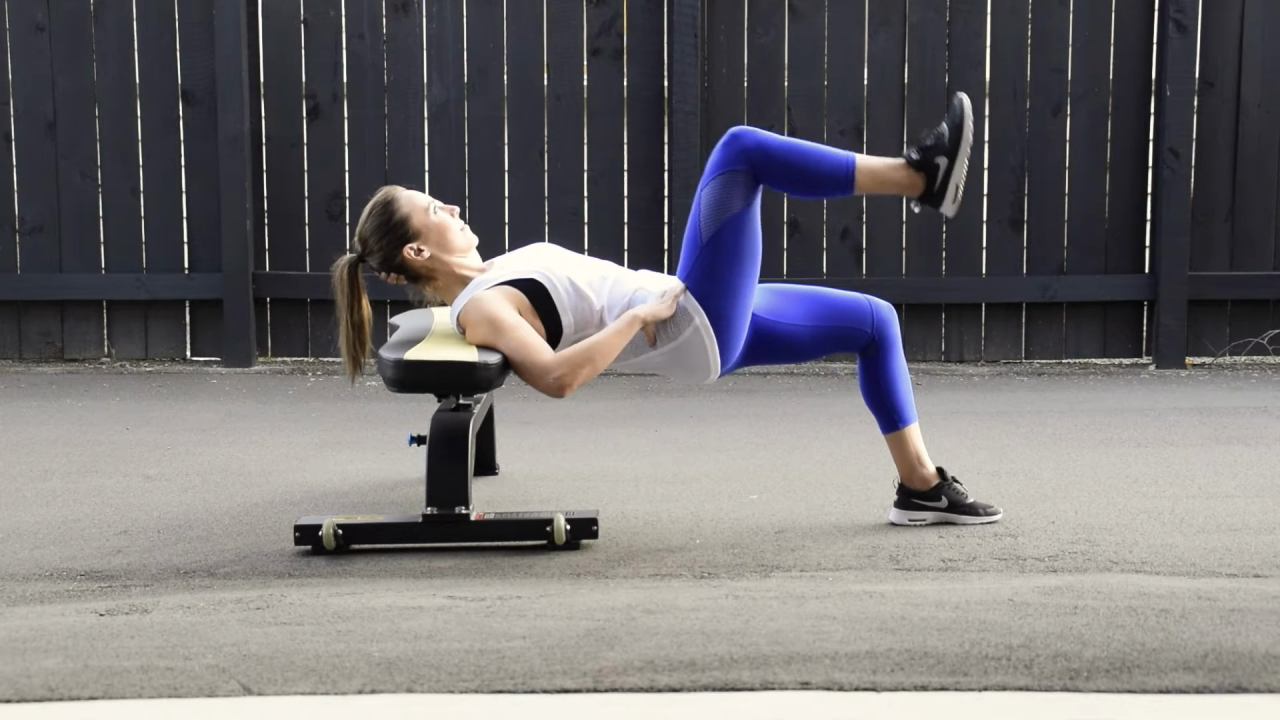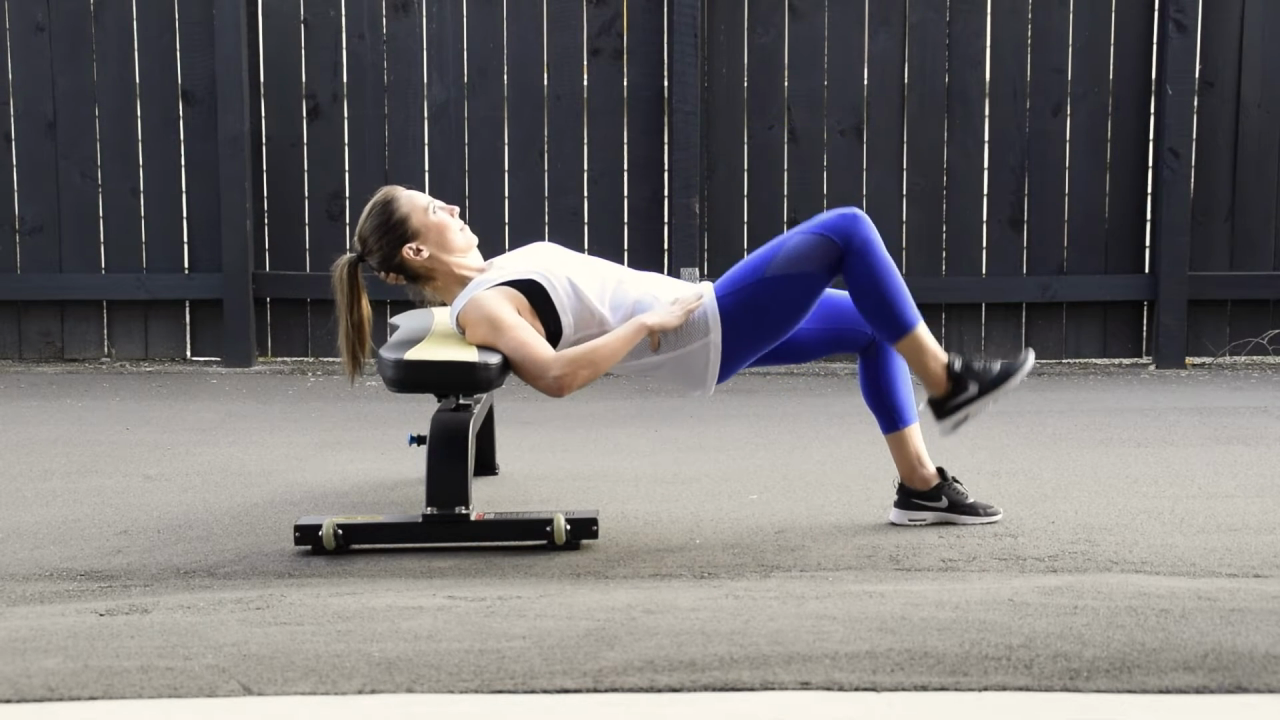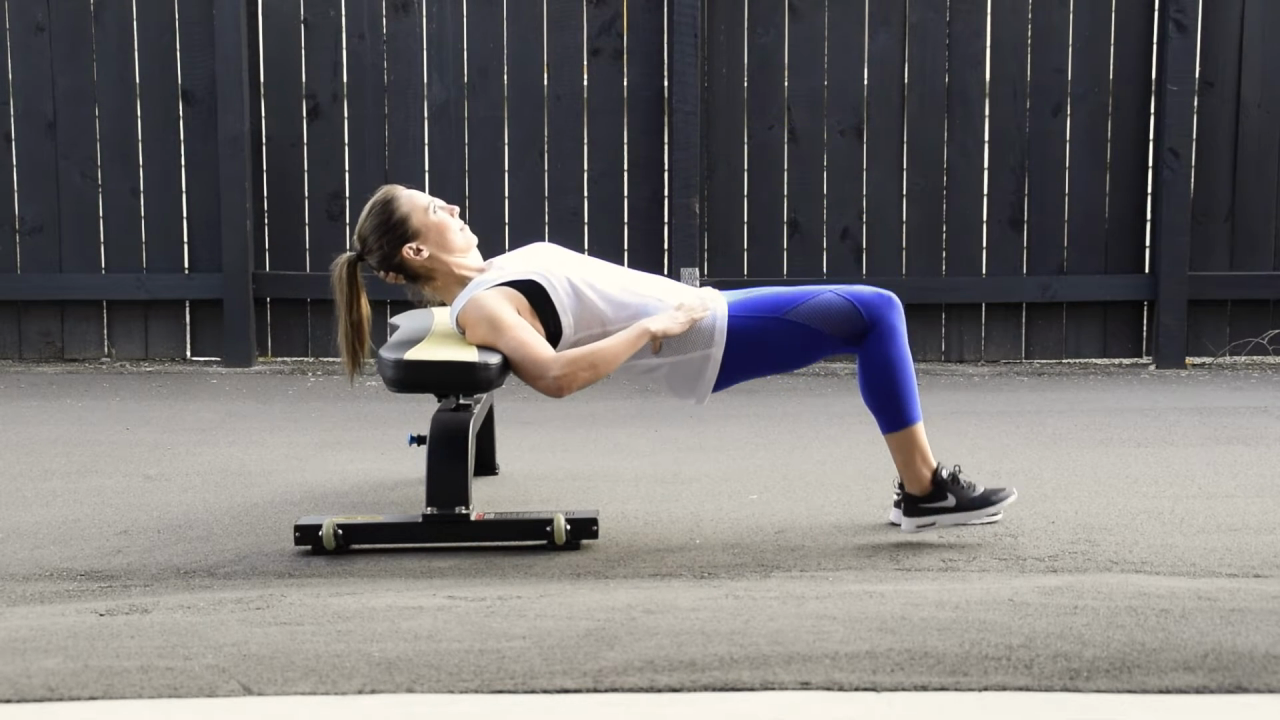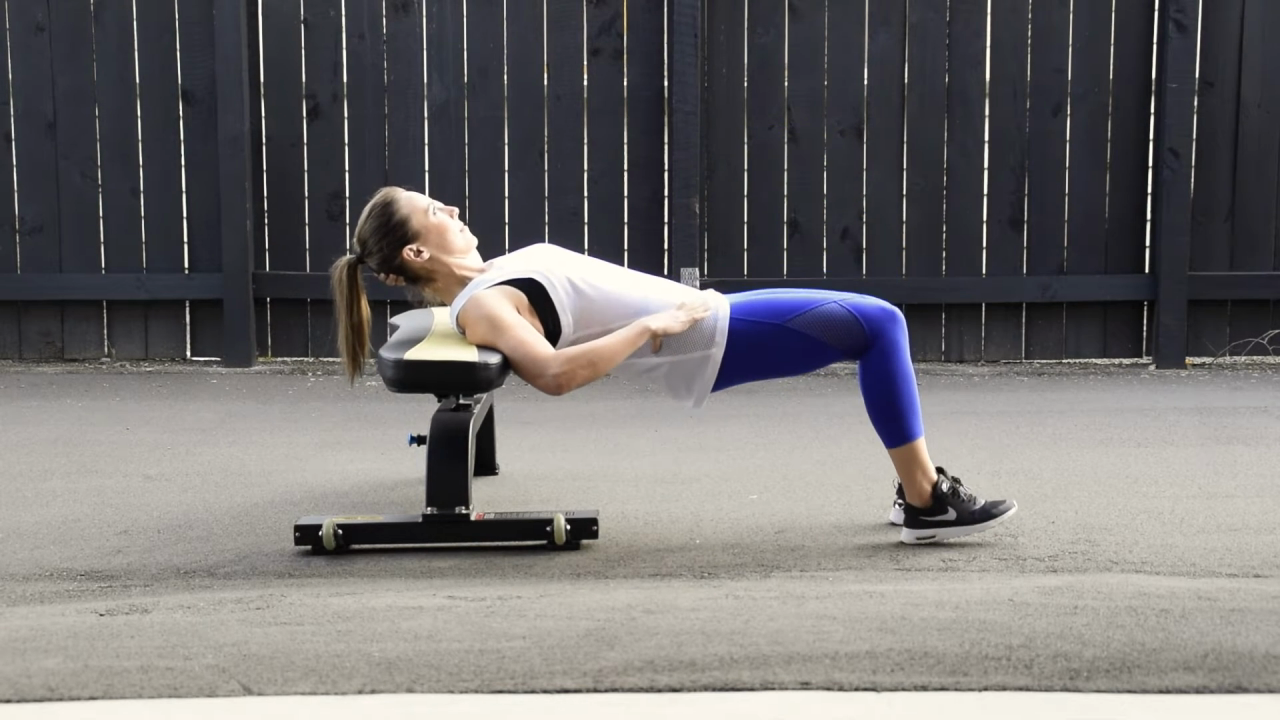
dt=0.4s
person 1, frame 1
left shoulder: (485, 283)
right shoulder: (479, 309)
right elbow: (558, 377)
right wrist: (641, 313)
left hip: (703, 323)
right hip: (693, 328)
left knee: (874, 322)
right knee: (739, 147)
left ankle: (921, 487)
right ankle: (922, 177)
person 1, frame 2
left shoulder: (489, 283)
right shoulder: (479, 309)
right elbow: (557, 375)
right wrist: (650, 320)
left hip: (702, 321)
right hip: (701, 336)
left knee: (870, 324)
right knee: (843, 230)
left ankle: (921, 487)
right ankle: (945, 381)
person 1, frame 3
left shoulder: (486, 281)
right shoulder: (479, 308)
right elbow: (557, 375)
right wrist: (654, 327)
left hip: (702, 316)
right hip: (700, 345)
left knee: (873, 316)
right knee: (875, 311)
left ankle: (918, 486)
right ankle: (924, 488)
person 1, frame 4
left shoulder: (488, 281)
right shoulder: (480, 307)
right elbow: (555, 373)
right wrist: (653, 326)
left hip: (701, 318)
right hip: (701, 346)
left knee: (878, 322)
right knee: (879, 325)
left ankle: (918, 481)
right ankle: (925, 500)
